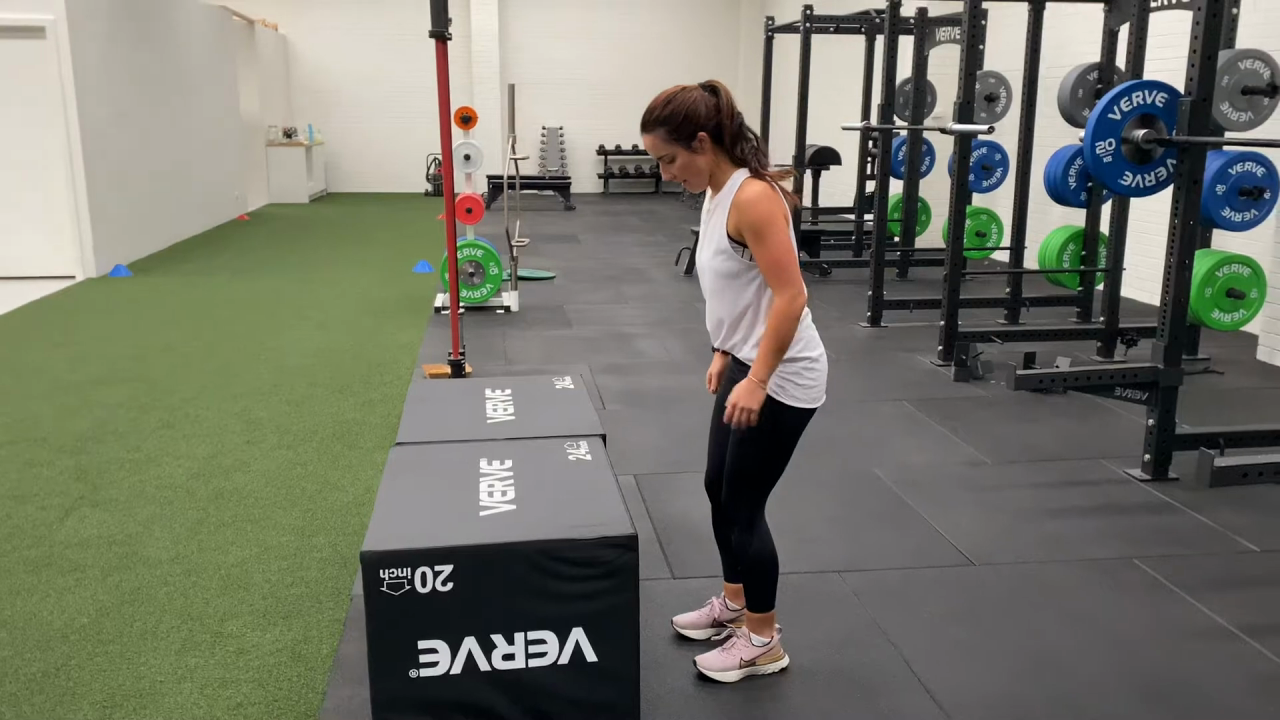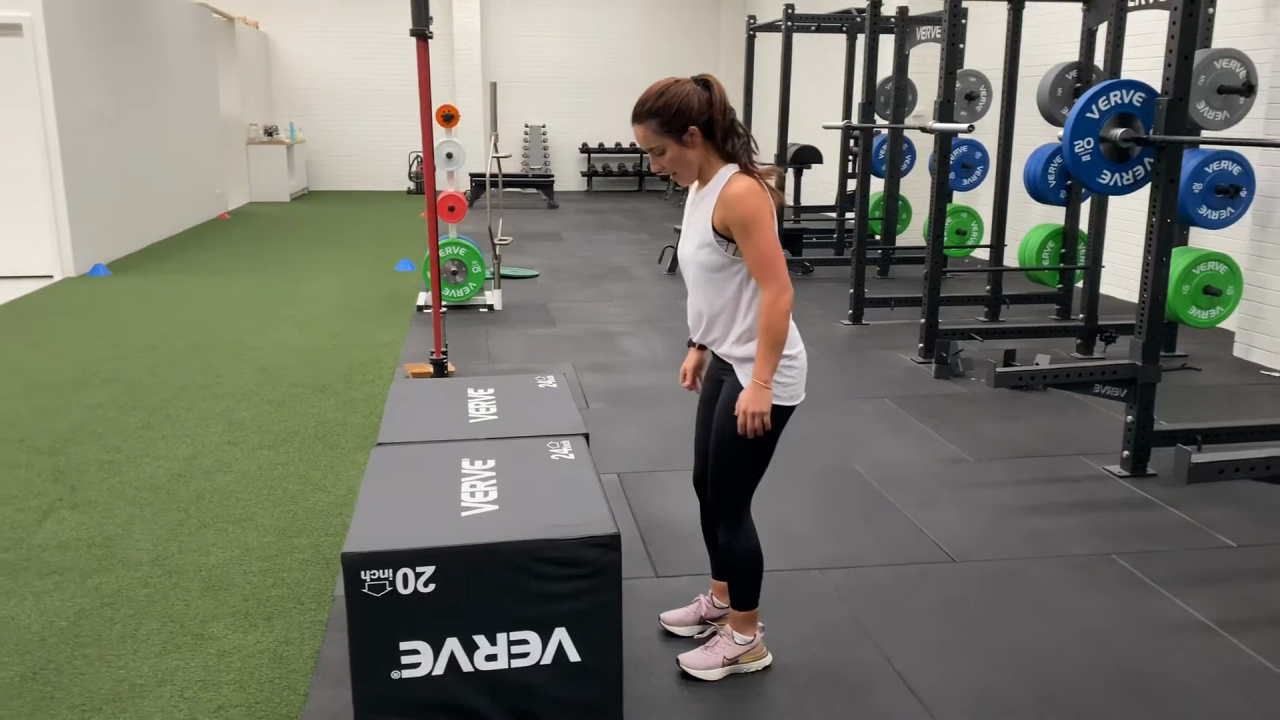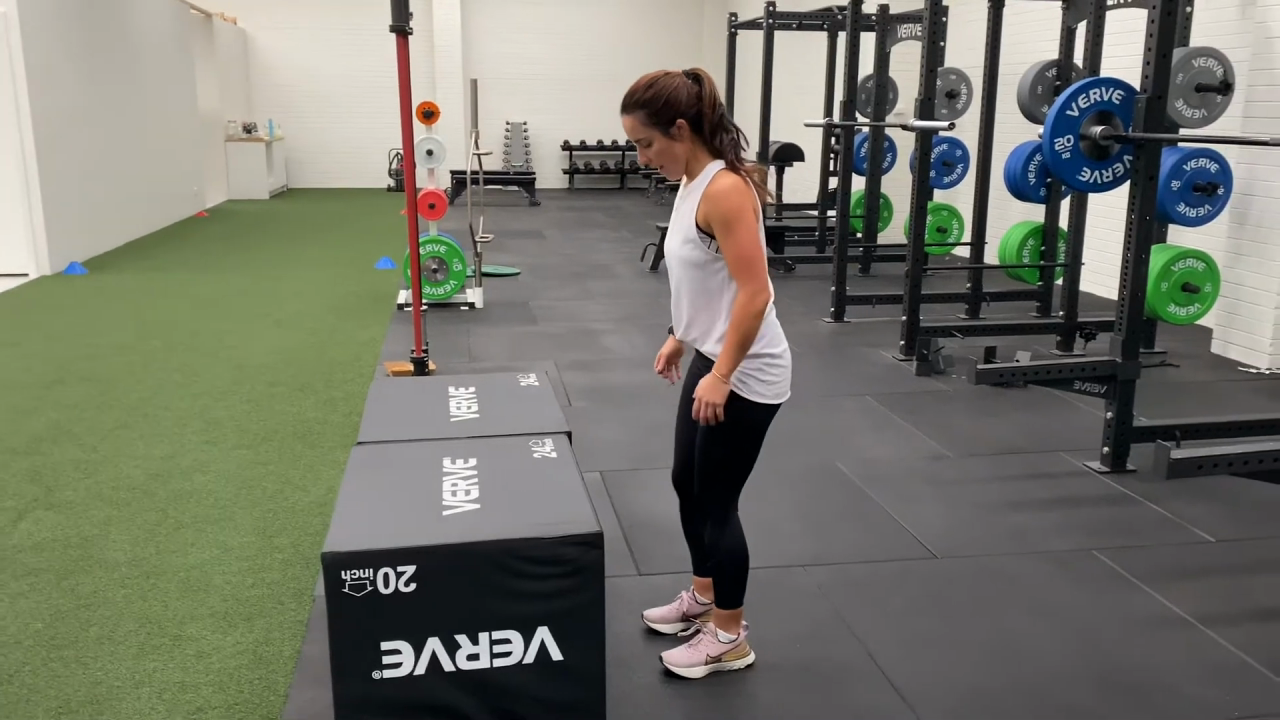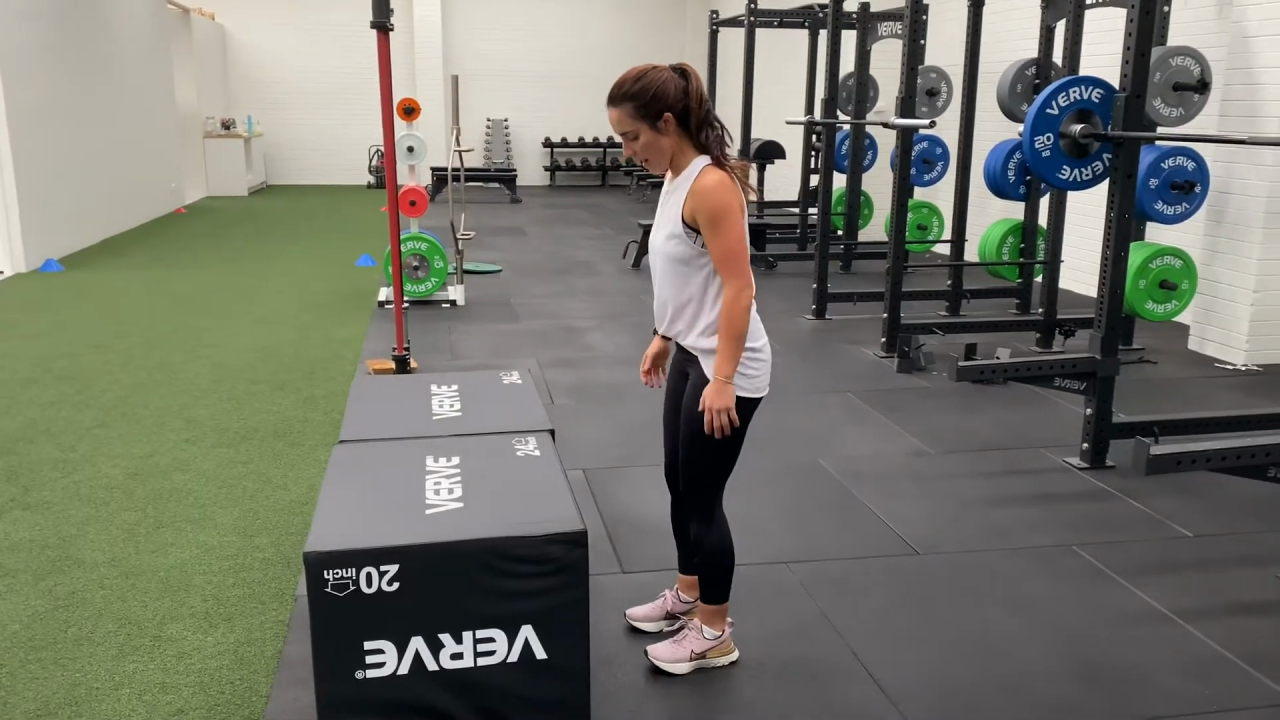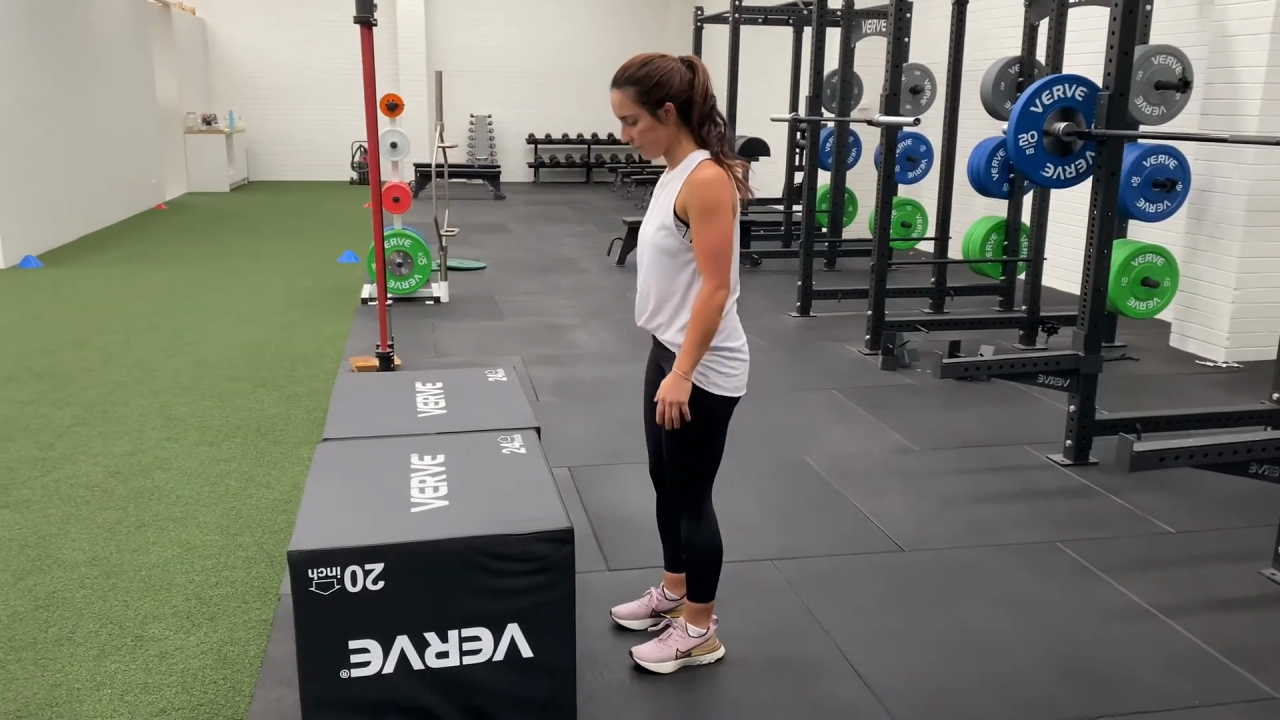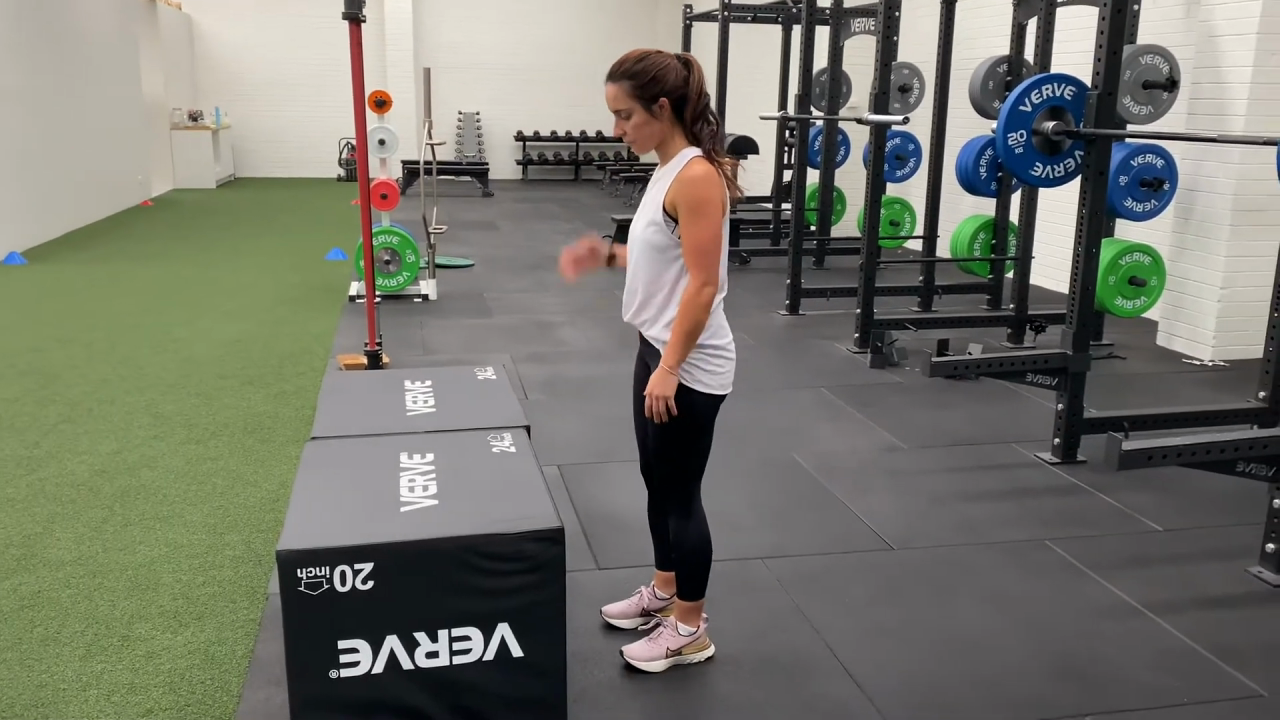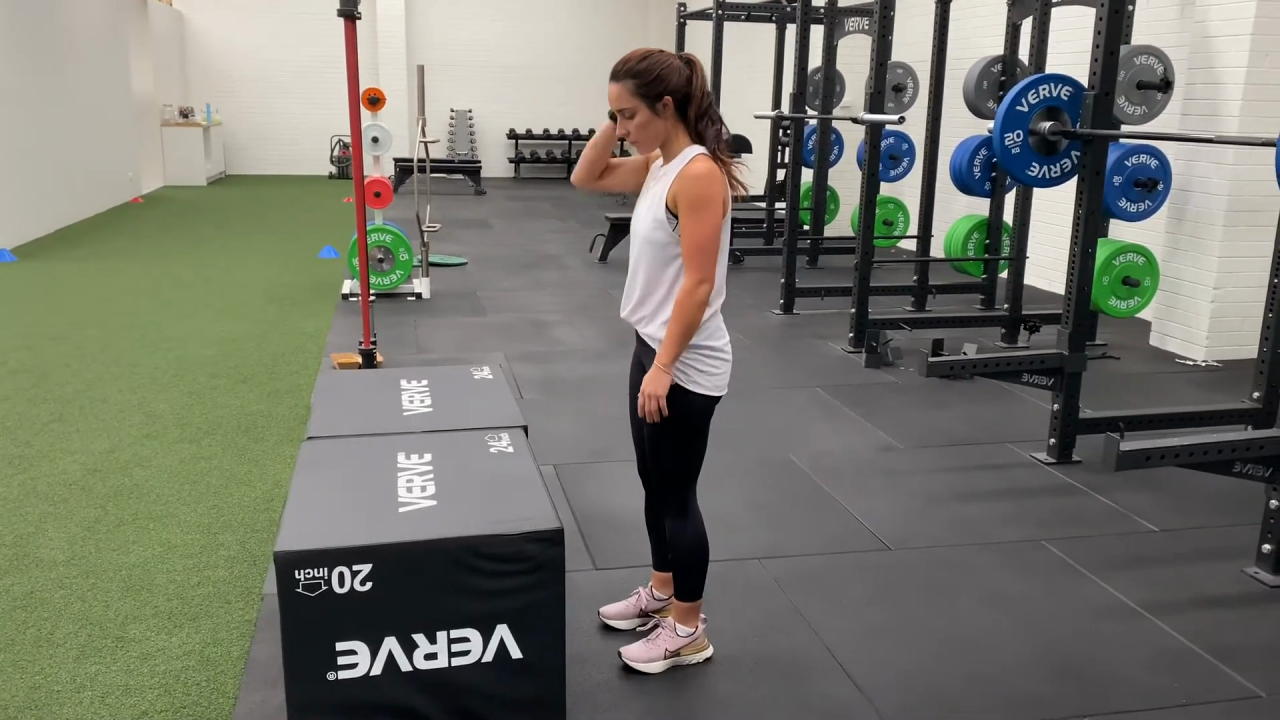
dt=0.4s
person 1, frame 1
left shoulder: (752, 198)
right shoulder: (718, 194)
left elbow: (789, 297)
left wrist: (756, 381)
right wrist: (724, 354)
left hip: (783, 377)
right hip: (748, 364)
left knee: (743, 503)
right knee: (720, 489)
left ankle: (762, 641)
right ankle: (734, 603)
person 1, frame 2
left shoulder: (740, 193)
right shoulder: (702, 189)
left elbow: (777, 292)
left wrist: (761, 385)
right wrist: (699, 347)
left hip: (758, 374)
right hip: (726, 363)
left knee: (729, 501)
right knee: (708, 488)
left ankle: (746, 639)
right ankle: (721, 601)
person 1, frame 3
left shoulder: (724, 190)
right shoulder: (693, 183)
left elbow: (754, 292)
left wrist: (721, 378)
right wrist: (680, 336)
left hip: (745, 373)
right hip: (711, 358)
left knee: (716, 499)
right knee: (687, 484)
left ankle: (729, 637)
right ankle: (703, 596)
person 1, frame 4
left shoulder: (711, 185)
right shoulder: (676, 179)
left elbow: (738, 289)
left wrist: (723, 380)
right wrist: (664, 338)
left hip: (725, 368)
right hip: (692, 357)
left knee: (702, 495)
right knee: (679, 484)
left ankle: (713, 633)
right ankle: (688, 594)
person 1, frame 5
left shoulder: (707, 180)
right shoulder: (675, 172)
left elbow: (715, 289)
left wrist: (682, 376)
left hip: (702, 368)
right hip: (670, 351)
left knee: (691, 495)
right knee: (665, 483)
left ankle: (699, 631)
right ankle: (673, 592)
person 1, frame 6
left shoulder: (697, 176)
right shoulder: (668, 169)
left elbow: (701, 284)
left wrist: (669, 370)
right wrist: (609, 254)
left hip: (689, 365)
right hip: (657, 350)
left knee: (679, 493)
right knee: (657, 483)
left ankle: (689, 630)
right ankle: (664, 590)
person 1, frame 7
left shoulder: (699, 174)
right shoulder: (660, 165)
left elbow: (698, 284)
right elbow: (585, 178)
left wrist: (664, 369)
right wrist: (614, 126)
left hip: (685, 363)
right hip: (653, 347)
left knee: (676, 493)
right knee: (655, 484)
left ankle: (687, 629)
right ankle: (662, 591)
